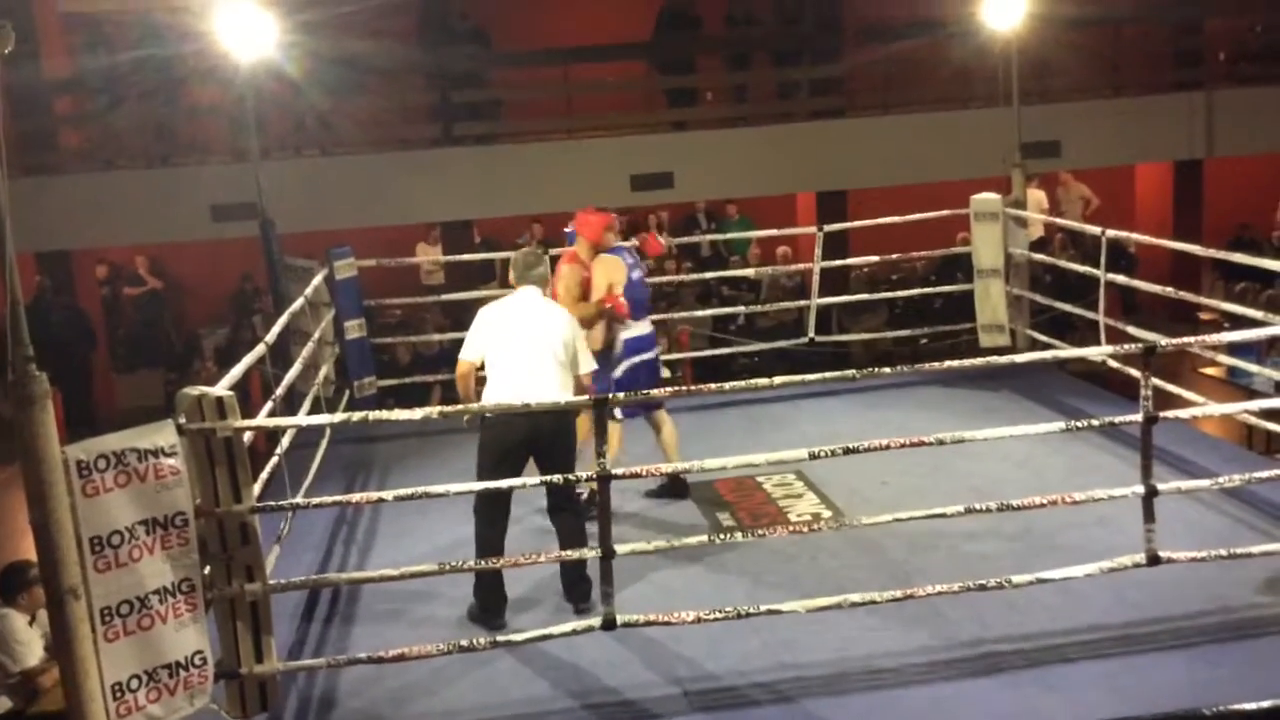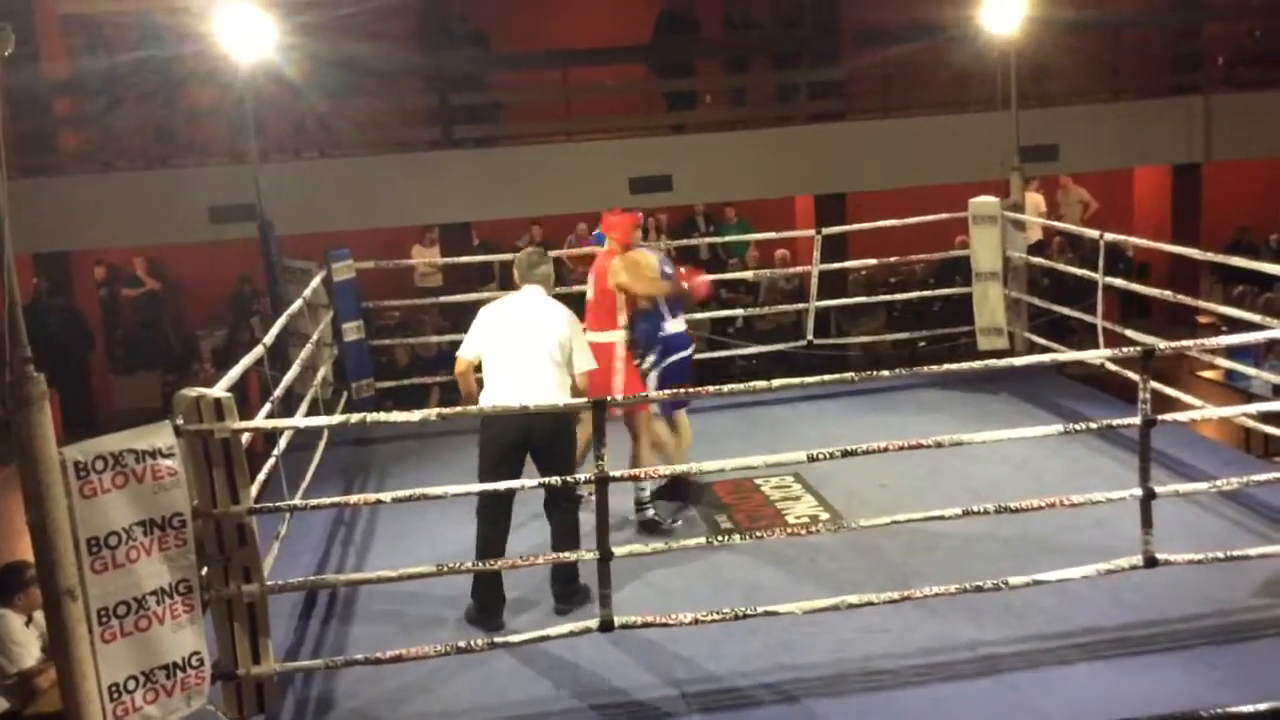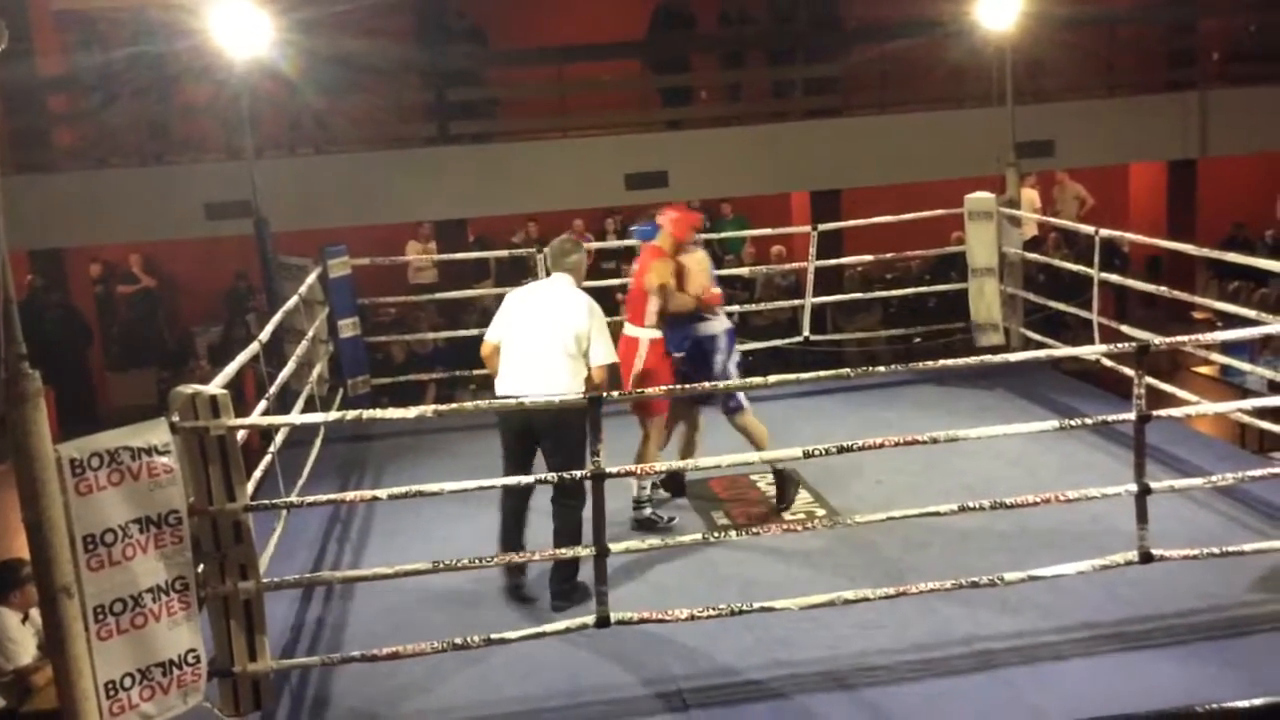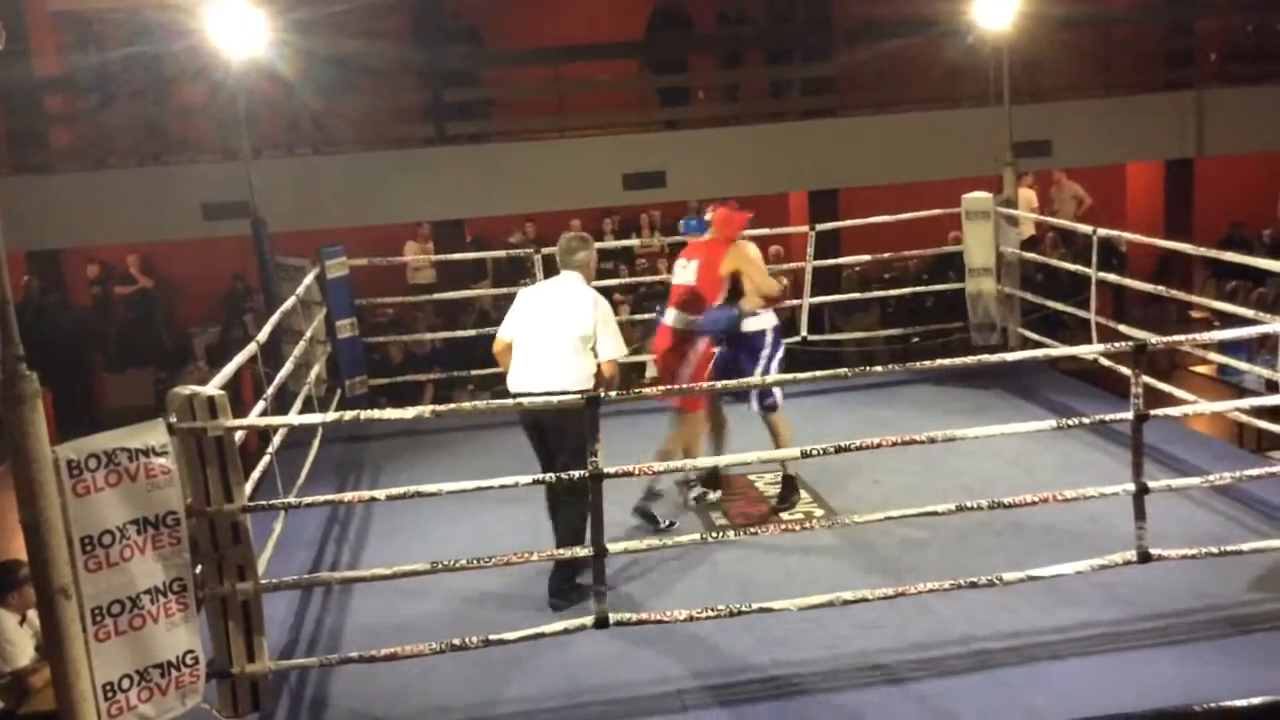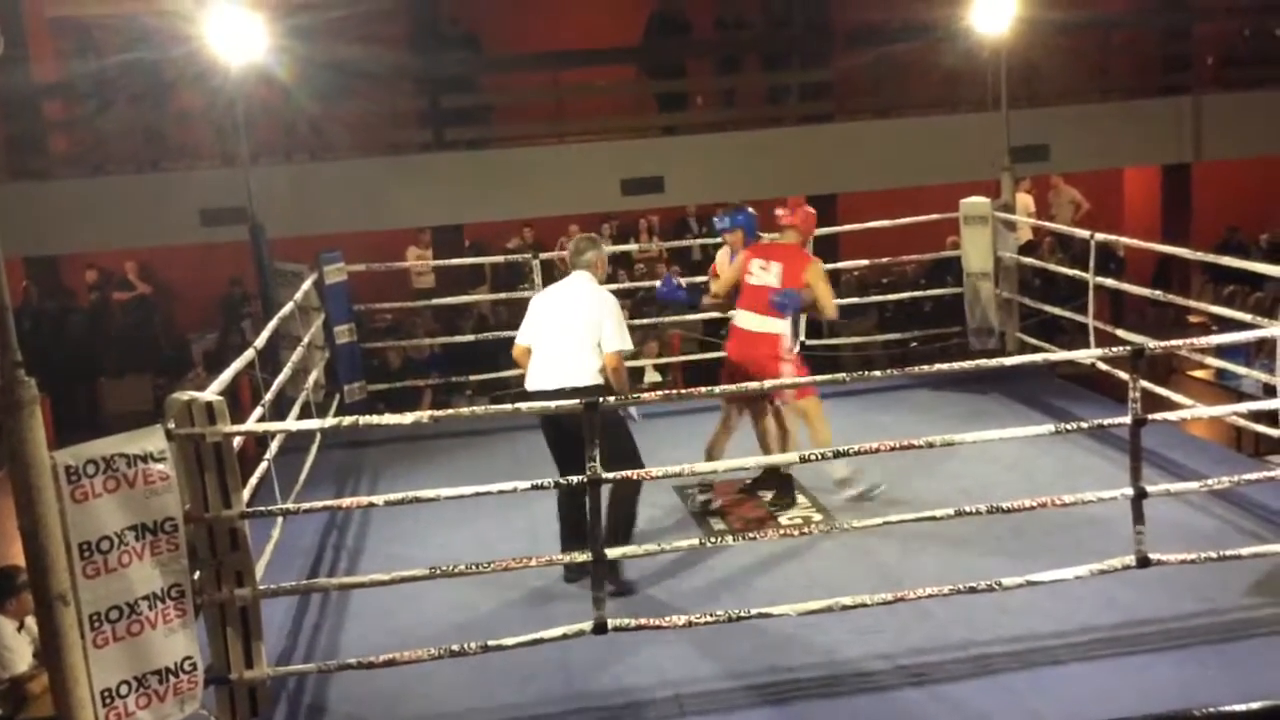
dt=0.3s
person 1, frame 1
left shoulder: (491, 312)
right shoulder: (562, 315)
left elbow: (464, 371)
right elbow: (585, 382)
left wrist: (470, 406)
left hip: (503, 416)
right hip: (555, 415)
left knee: (491, 511)
right knee: (566, 504)
left ankle: (490, 606)
right ankle: (579, 593)
person 1, frame 2
left shoulder: (492, 310)
right shoulder: (563, 315)
left elbow: (462, 369)
right elbow: (582, 382)
left wrist: (477, 401)
left hip: (500, 415)
right hip: (552, 414)
left knee: (493, 511)
right knee: (562, 502)
left ankle: (487, 607)
right ankle: (566, 591)
person 1, frame 3
left shoulder: (517, 296)
right shoulder: (586, 305)
left elbow: (487, 352)
right elbow: (599, 376)
right wrist: (585, 395)
left hip: (512, 402)
right hip: (561, 404)
left knee: (515, 486)
right knee: (568, 495)
left ankle: (514, 571)
right ankle: (564, 588)
person 1, frame 4
left shoulder: (528, 294)
right shoulder: (593, 300)
left elbow: (499, 349)
right elbow: (609, 369)
right wrist: (606, 392)
left hip: (525, 397)
right hip: (568, 398)
left knee: (556, 477)
right knee: (575, 489)
left ankle: (570, 561)
right ankle: (563, 583)
person 1, frame 5
left shoulder: (543, 297)
right shoulder: (601, 298)
left elbow: (519, 353)
right elbow: (611, 362)
right wrist: (623, 393)
left hip: (542, 394)
right hip: (582, 393)
left knee: (571, 478)
right knee: (627, 470)
left ankle: (574, 560)
right ankle: (607, 561)
person 2, frame 1
left shoulder: (587, 263)
right shoulder: (570, 266)
right elbow: (570, 311)
right wrist: (605, 305)
left knee: (585, 420)
right knee: (580, 426)
left ankle: (582, 492)
person 2, frame 2
left shoulder: (602, 262)
right shoulder: (620, 263)
right elbow: (651, 290)
left hip: (596, 347)
right hip: (612, 350)
left knee: (590, 425)
right knee: (642, 428)
right ankle: (644, 510)
person 2, frame 3
left shoulder: (649, 253)
right shoulder: (661, 262)
right elbow: (674, 303)
right wrist: (705, 300)
left hip: (640, 344)
right hip: (643, 347)
left knee: (657, 422)
right knee: (654, 428)
right ankle: (641, 509)
person 2, frame 4
left shoulder: (690, 250)
right shoulder: (731, 252)
right elbow: (768, 289)
right wrist: (778, 291)
left hip: (671, 335)
right hip: (691, 342)
left knee: (708, 412)
right knee: (688, 423)
left ankle: (695, 486)
right ankle: (649, 498)
person 2, frame 5
left shoulder: (750, 253)
right shoulder: (809, 264)
left elbow: (719, 289)
right elbow: (830, 313)
left wrist: (714, 279)
right wrist: (807, 299)
left hip: (739, 342)
right hip: (774, 347)
right knee: (815, 417)
right ankle: (847, 483)
person 3, frame 1
left shoulder: (603, 262)
right shoulder: (630, 253)
left wrist: (595, 346)
left hip: (625, 344)
right hip: (646, 337)
left knee: (610, 418)
right knee: (656, 413)
right ankle: (676, 480)
person 3, frame 2
right shoulder: (658, 258)
left elbow: (643, 300)
left hip: (664, 340)
right hip: (678, 336)
left knee: (651, 414)
right knee: (672, 411)
left ankle: (683, 482)
right ankle: (678, 481)
person 3, frame 3
left shoulder: (692, 258)
right shoulder: (681, 258)
left elbow: (694, 296)
left hip: (715, 340)
right hip: (698, 339)
left knee: (737, 414)
right knee: (684, 407)
left ankle: (783, 476)
right ankle: (676, 477)
person 3, frame 4
left shoulder: (747, 252)
left elbow: (756, 299)
left hip: (761, 335)
right hip: (735, 335)
left knee: (769, 410)
left ankle: (789, 480)
right ankle: (715, 467)
person 3, frame 5
right shoulder: (724, 255)
right elbow: (719, 296)
right wrist: (689, 296)
left knee: (771, 406)
right knee: (755, 406)
left ankle: (782, 478)
right ankle: (771, 469)
